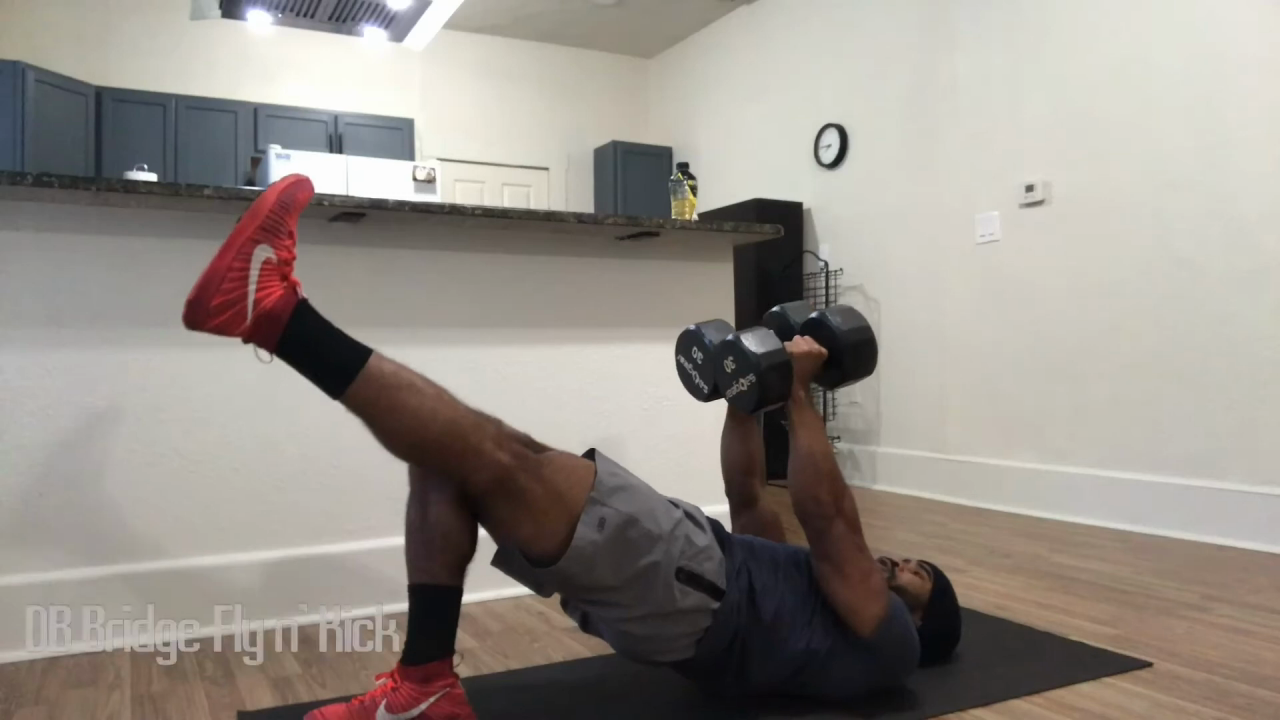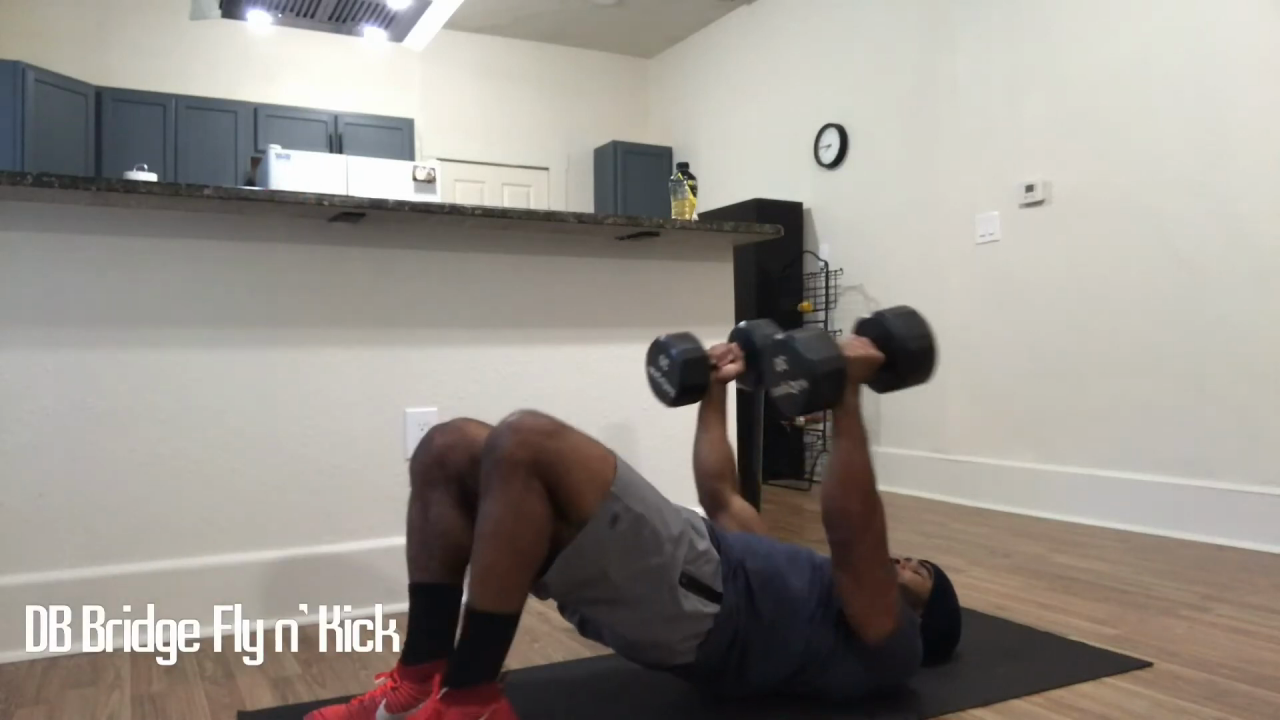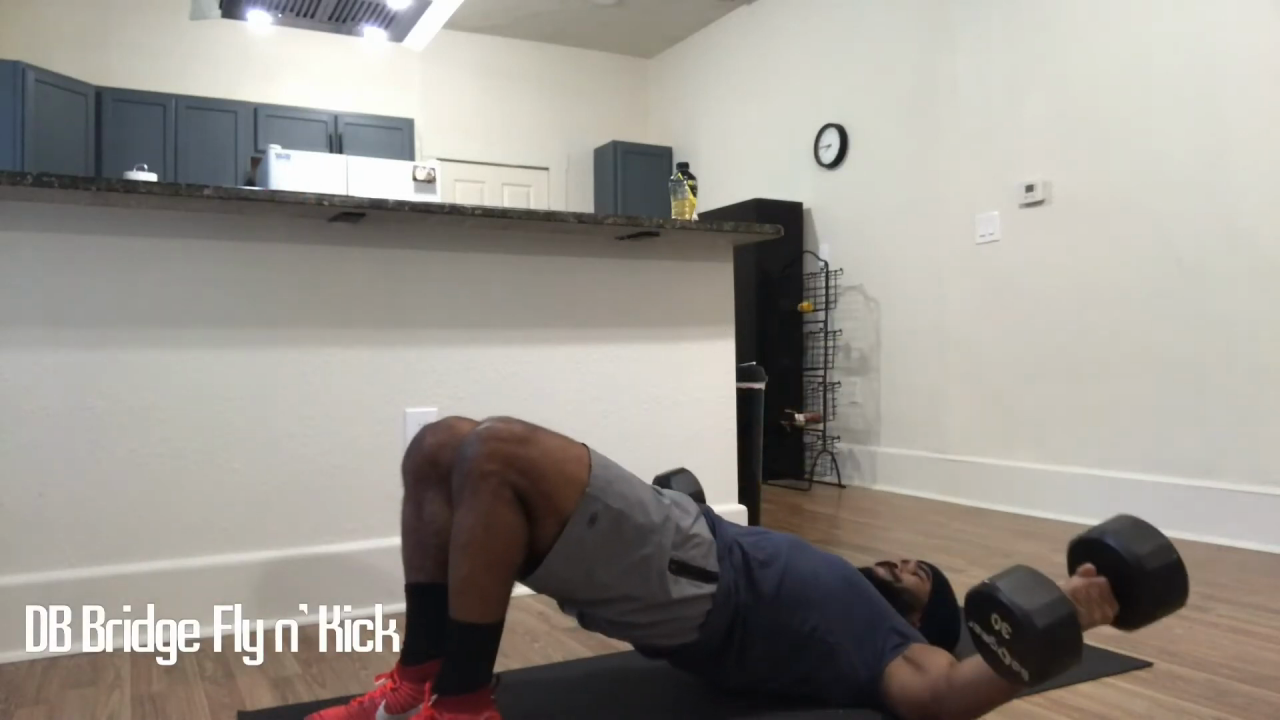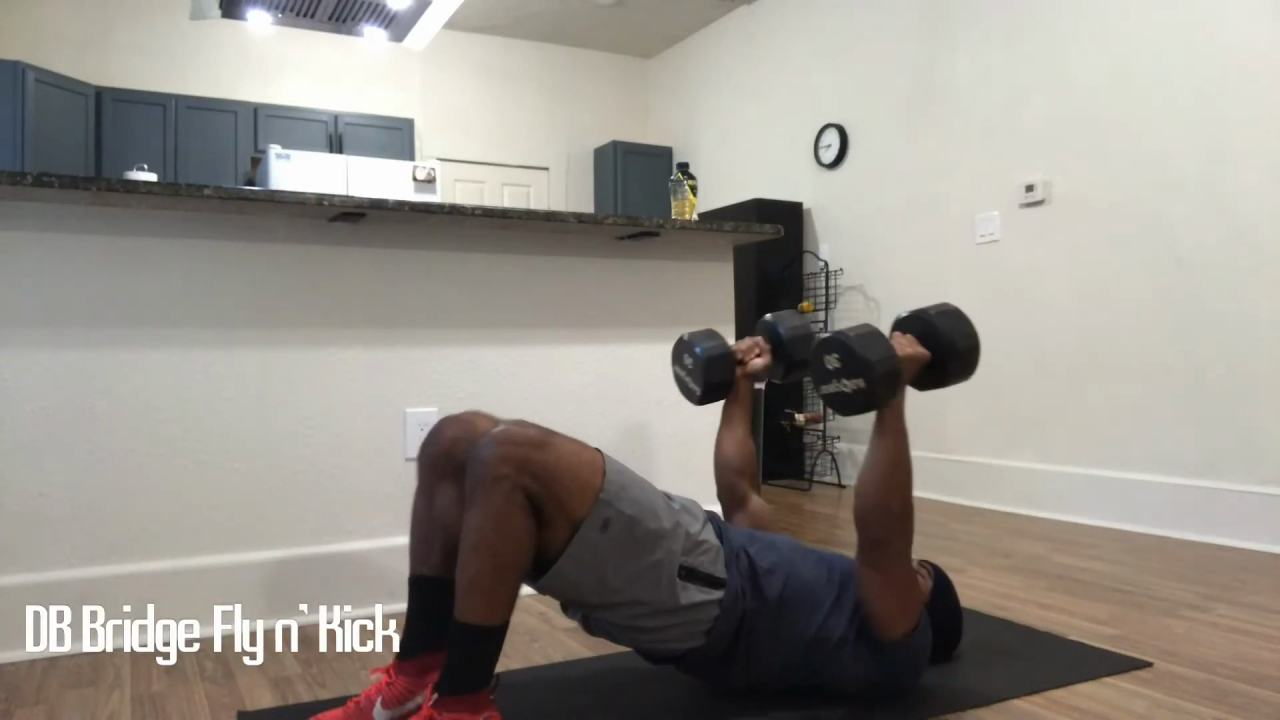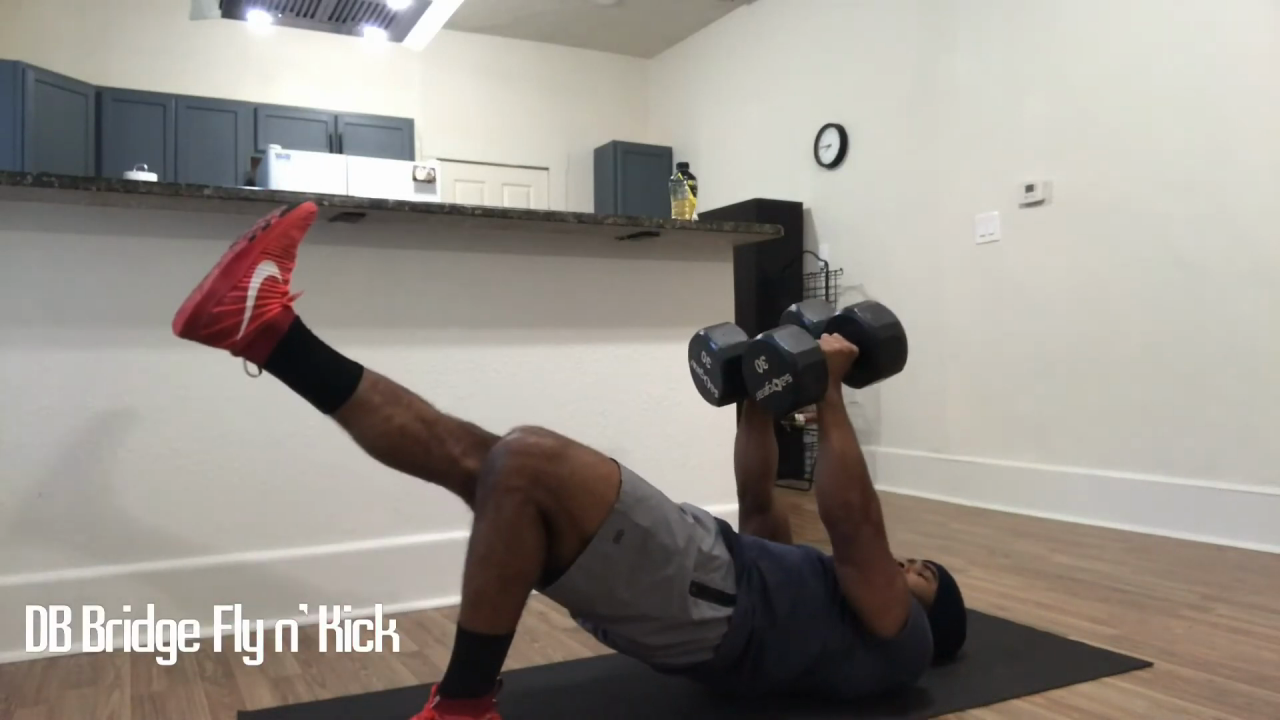
dt=1s
person 1, frame 1
left shoulder: (883, 642)
right shoulder: (816, 588)
left elbow: (828, 518)
right elbow: (746, 499)
left wrist: (799, 397)
left hip: (685, 587)
right hip: (653, 584)
left knee: (492, 456)
right knee: (449, 464)
left ankle: (271, 310)
person 1, frame 2
left shoulder: (887, 643)
right shoulder: (814, 583)
left elbow: (857, 533)
right elbow: (721, 495)
left wrist: (847, 399)
right wrist: (715, 395)
left hip: (688, 593)
right hip: (661, 569)
left knee: (526, 441)
right knee: (450, 449)
person 1, frame 3
left shoulder: (894, 647)
right shoulder: (835, 592)
right wrist: (667, 502)
left hip: (691, 580)
left knee: (497, 452)
right knee: (441, 449)
person 1, frame 4
left shoulder: (894, 645)
right shoulder: (827, 584)
left elbow: (883, 535)
right elbow: (739, 496)
left wrist: (893, 398)
right wrist: (740, 390)
left hip: (694, 585)
left knee: (508, 453)
right knee: (457, 441)
person 1, frame 5
left shoulder: (896, 642)
right shoulder: (826, 590)
left elbow: (853, 524)
right elbow: (758, 503)
left wrist: (829, 396)
right wrist: (758, 397)
left hip: (704, 600)
right hip: (682, 584)
left knee: (527, 459)
right knee: (465, 452)
right ankle: (265, 329)
